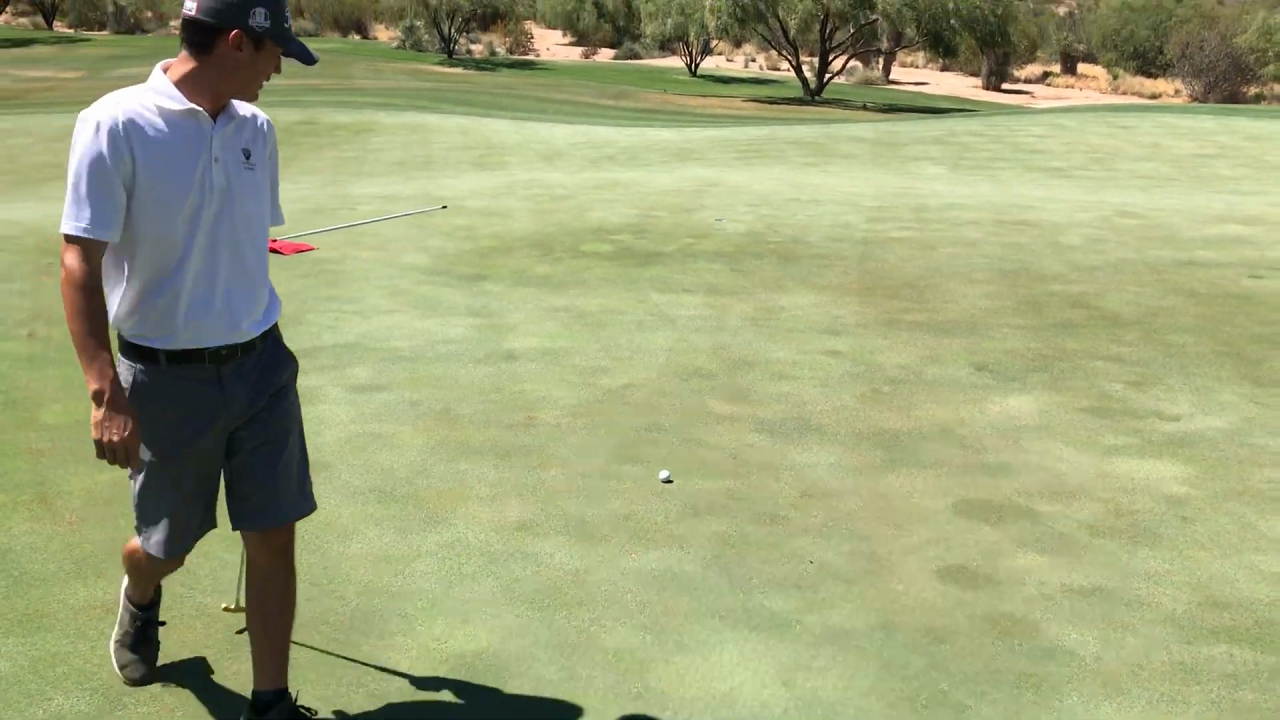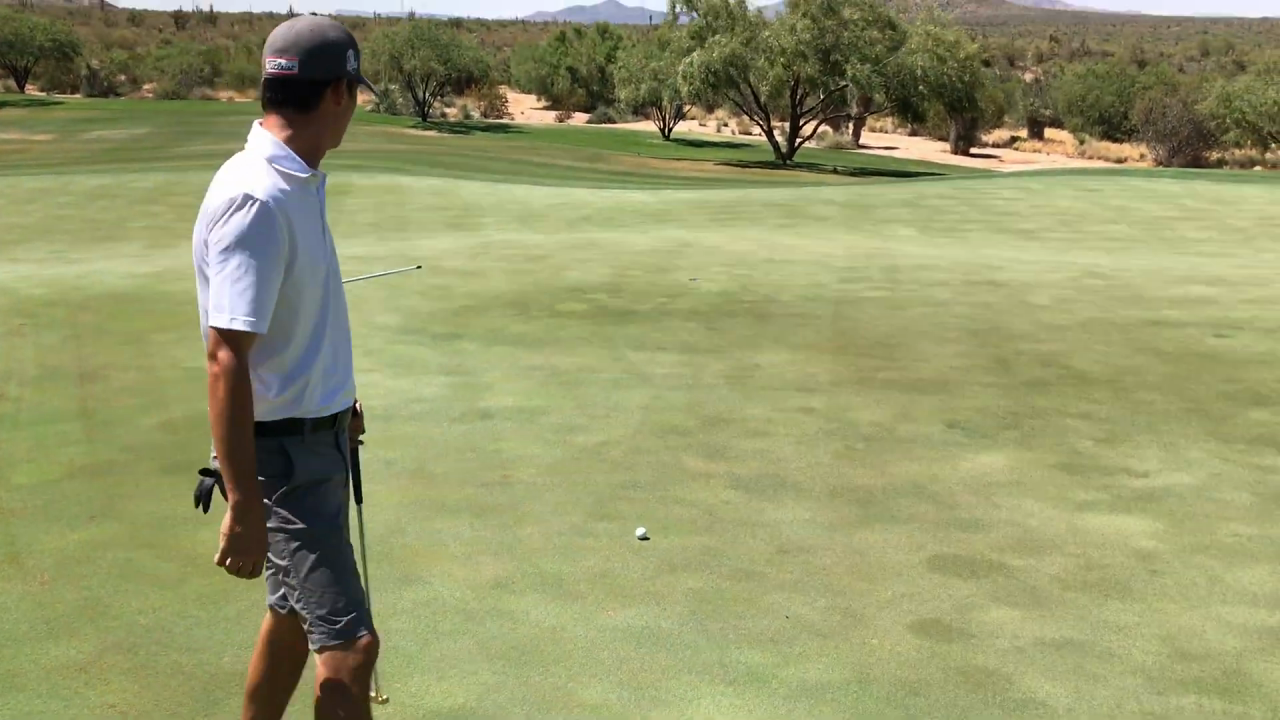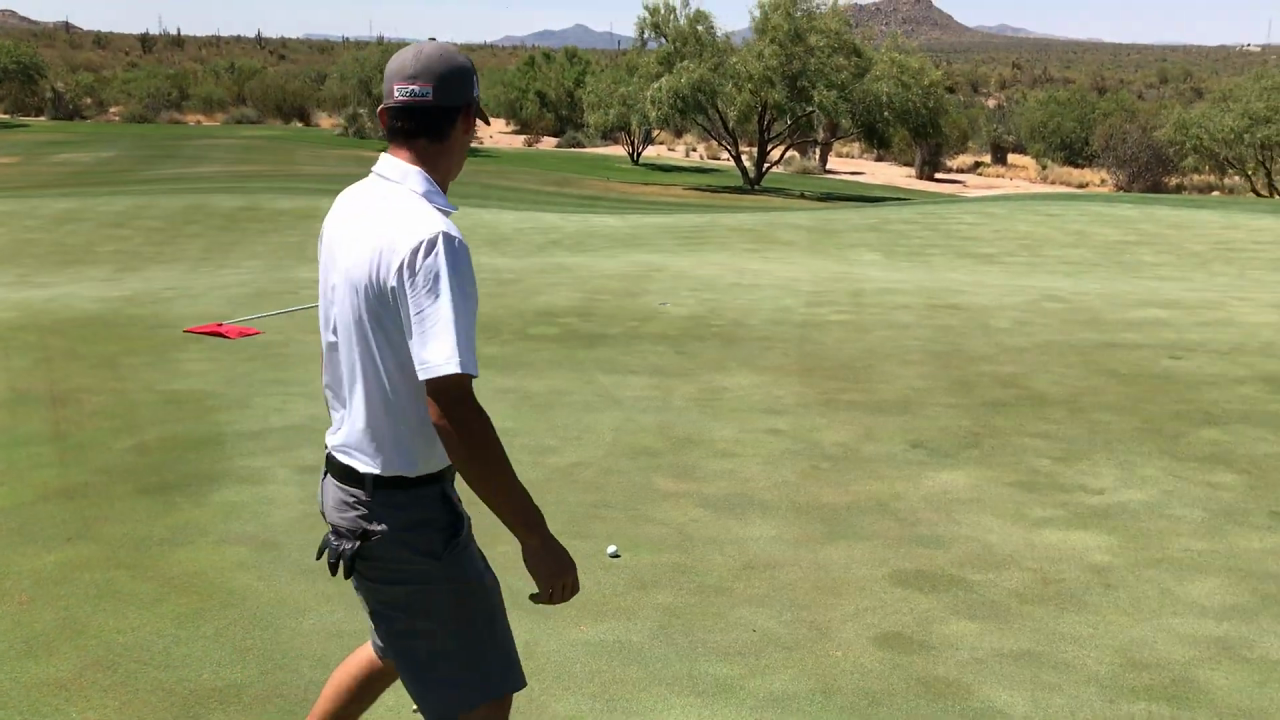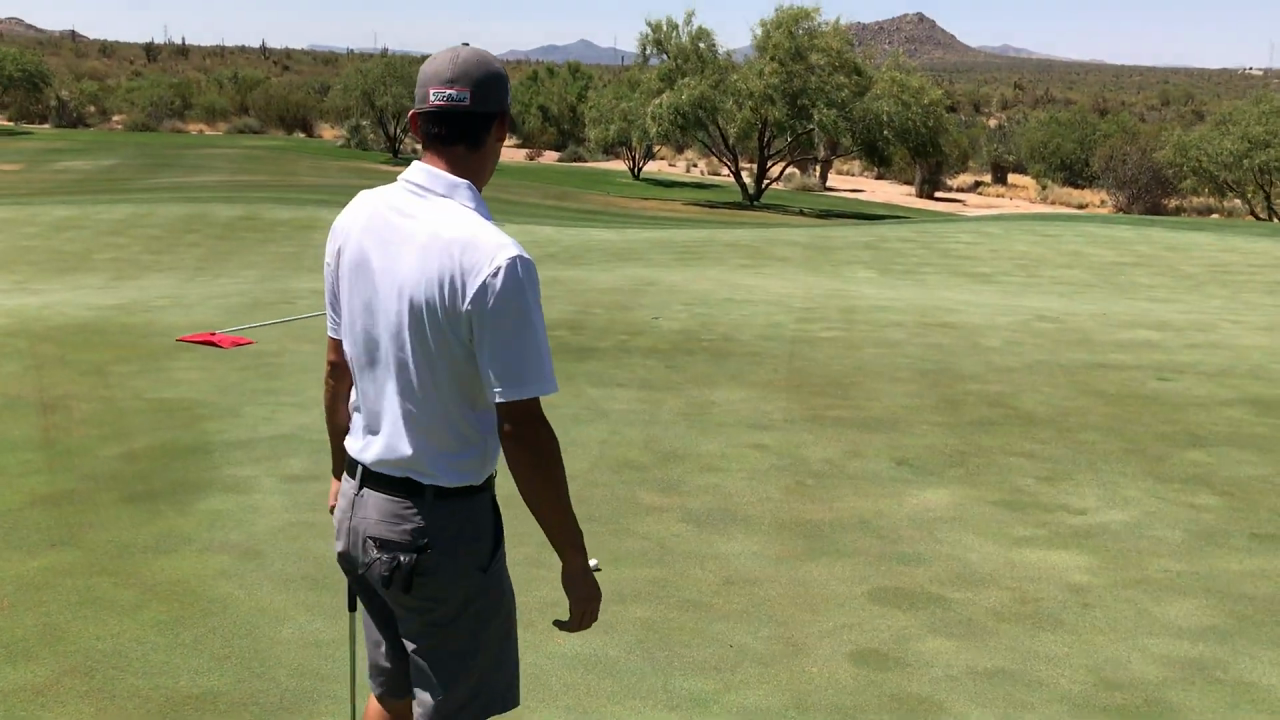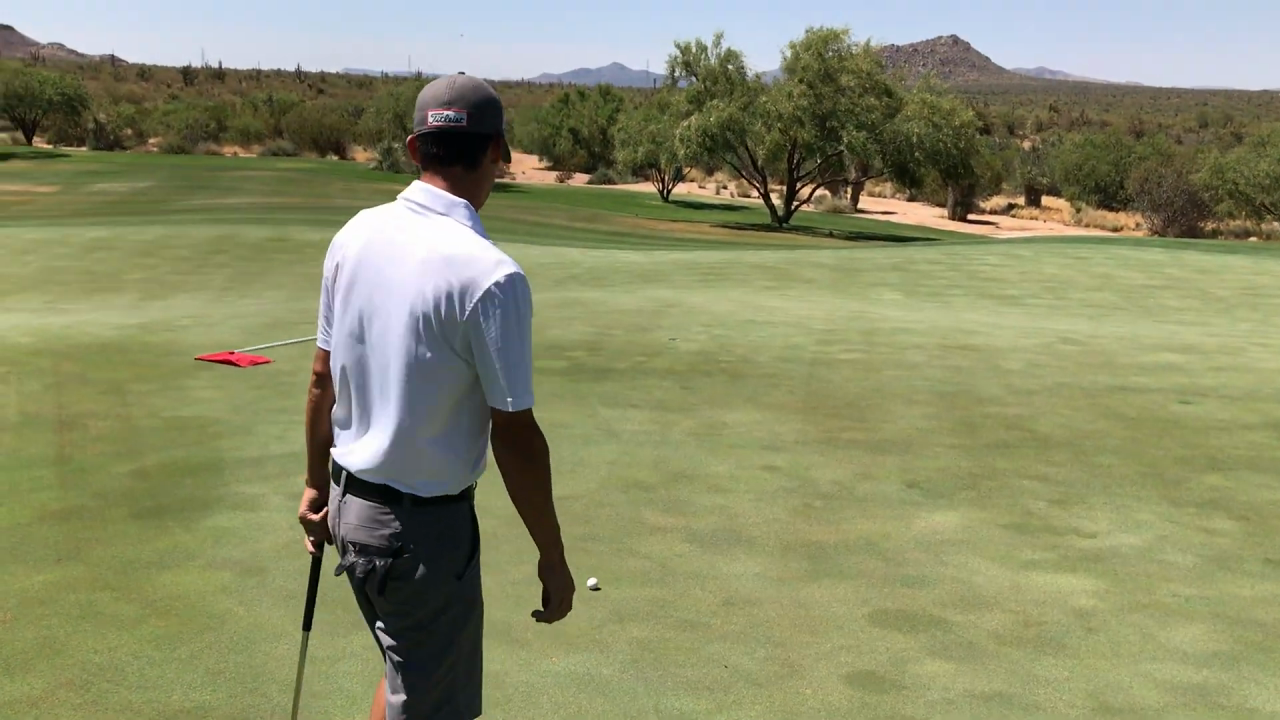
dt=0.4s
person 1, frame 1
left shoulder: (256, 130)
right shoulder: (113, 126)
right elbow: (80, 263)
right wrist: (106, 390)
left hip: (262, 368)
right hip: (166, 377)
left knee: (273, 534)
right knee: (167, 546)
right ankle: (140, 600)
person 1, frame 2
left shoulder: (296, 181)
right shoulder: (253, 198)
right elbow: (228, 359)
left wrist: (335, 395)
right wrist: (240, 501)
left hip: (316, 436)
right hip: (280, 455)
left knee: (295, 610)
right knee: (352, 643)
person 1, frame 3
left shoulder: (351, 206)
right shoulder: (429, 236)
right elbow: (450, 409)
right wrist: (537, 540)
left hip: (350, 481)
right hip: (408, 507)
left knee: (401, 645)
person 1, frame 4
left shoulder: (356, 219)
right shoulder: (495, 258)
left elbow: (337, 368)
right elbow: (521, 432)
right wrist: (575, 562)
left hip: (363, 505)
right hip: (445, 525)
person 1, frame 5
left shoulder: (355, 235)
right shoulder: (491, 274)
left elbow: (323, 380)
right elbow: (514, 437)
left wrist: (316, 483)
right wrist: (552, 554)
left hip: (353, 506)
right hip: (425, 528)
